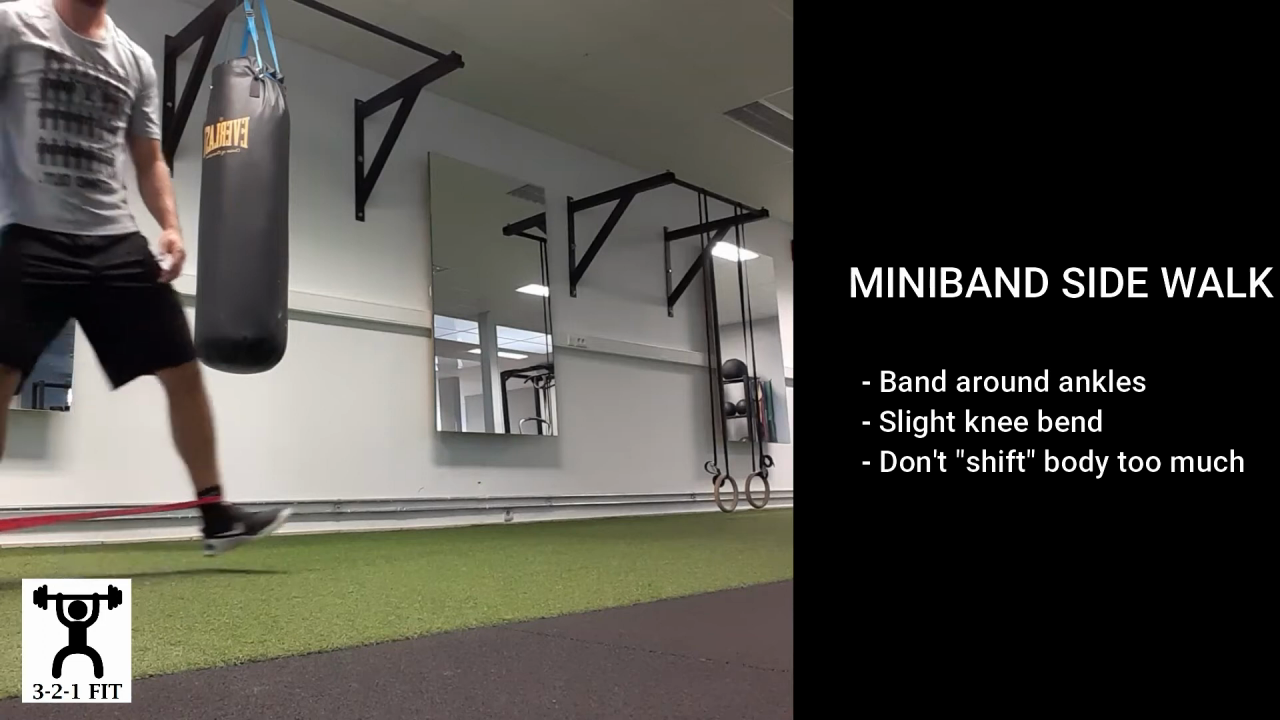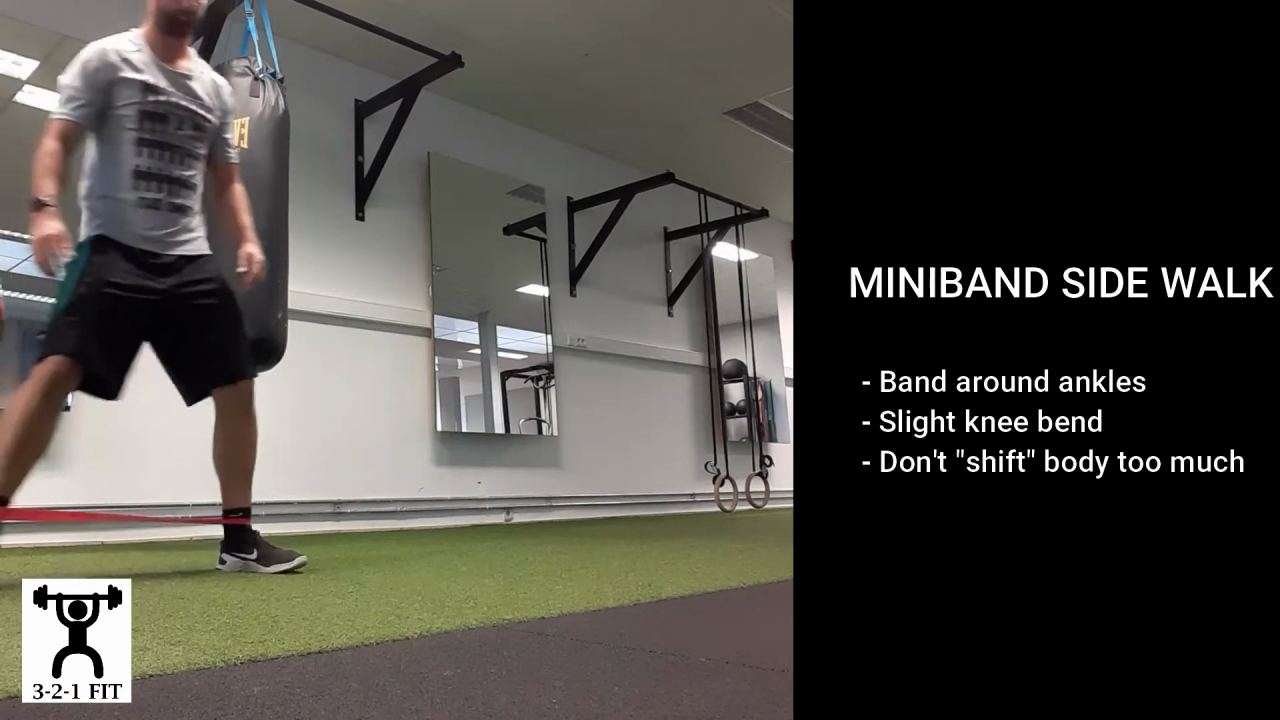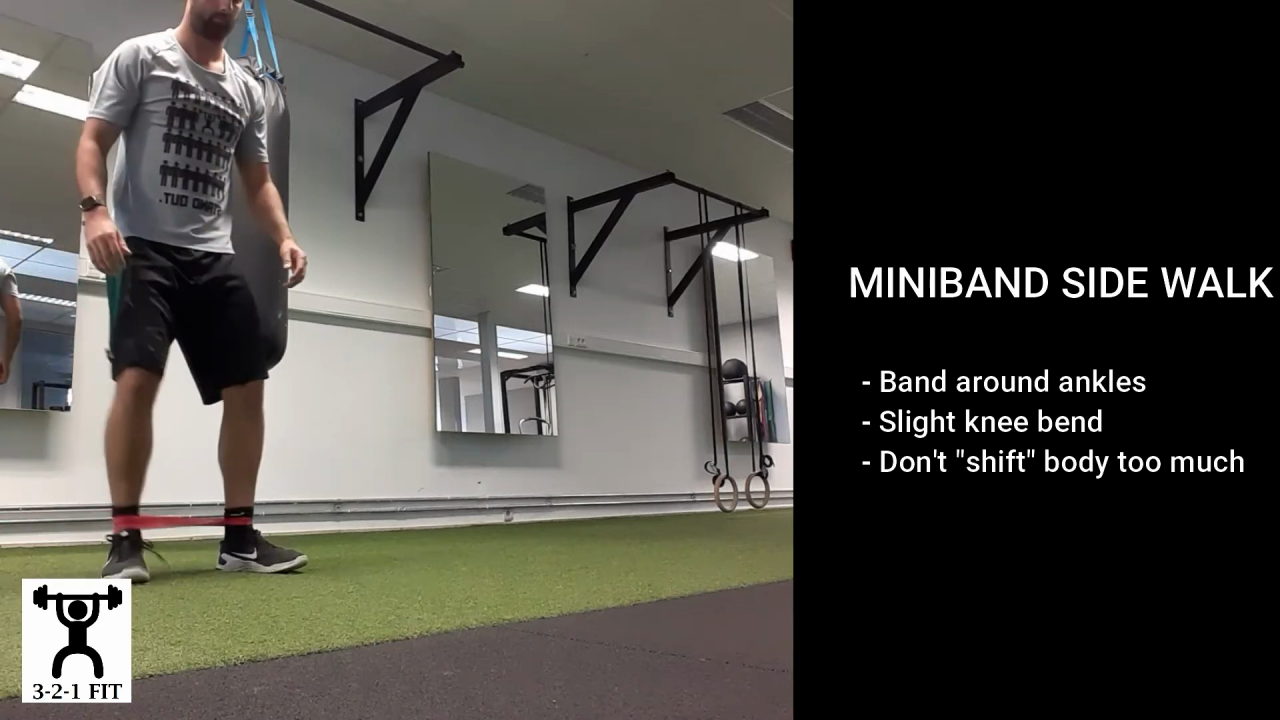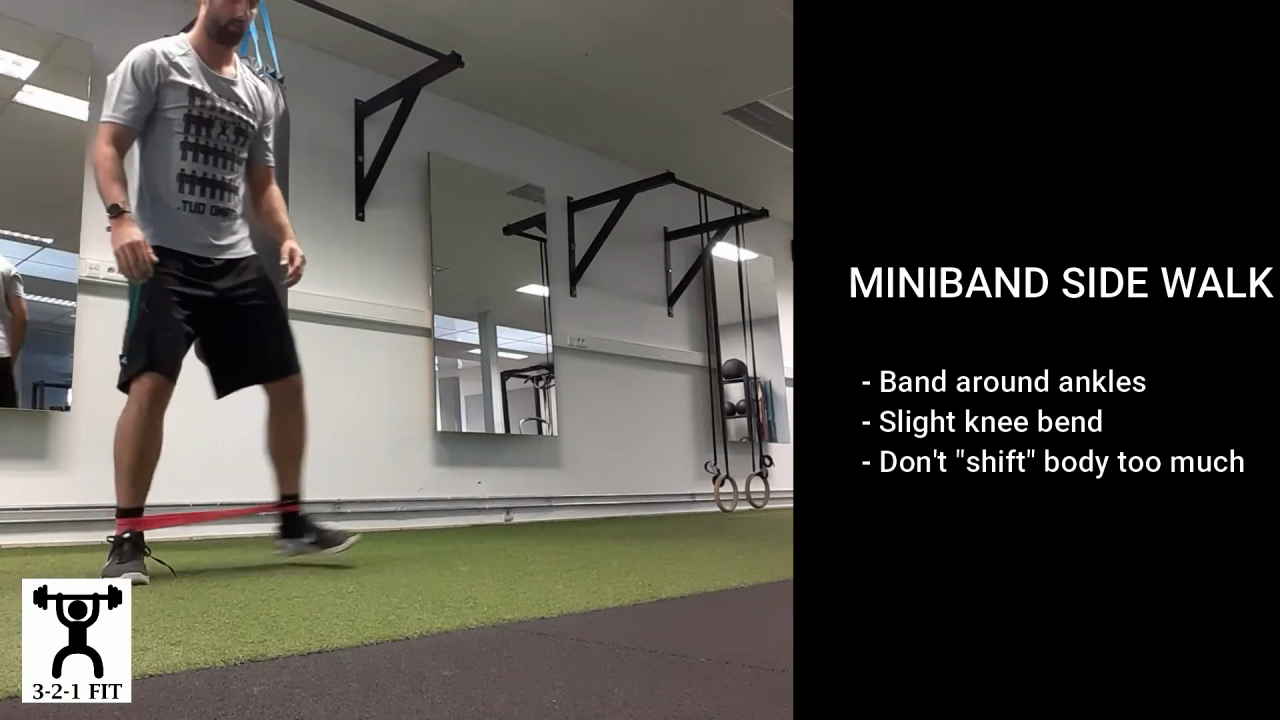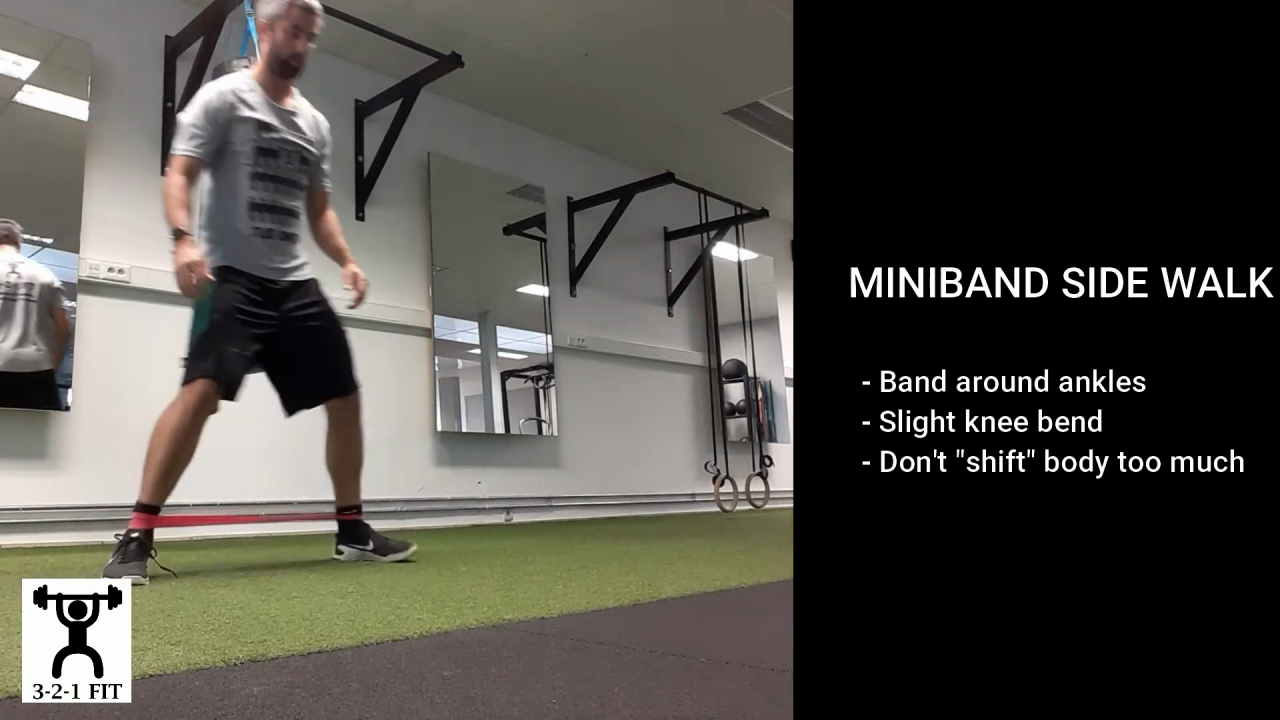
dt=0.3s
person 1, frame 1
left shoulder: (135, 59)
left elbow: (148, 158)
left wrist: (170, 225)
left hip: (116, 239)
left knee: (182, 370)
left ankle: (217, 516)
person 1, frame 2
left shoulder: (214, 88)
right shoulder: (109, 59)
left elbow: (227, 179)
right elbow: (58, 139)
left wrist: (248, 239)
left hip: (190, 259)
right hip: (113, 248)
left knee: (236, 388)
right knee: (57, 370)
left ankle: (239, 538)
person 1, frame 3
left shoulder: (246, 89)
right shoulder: (140, 57)
left elbow: (257, 181)
right elbow: (93, 139)
left wrist: (284, 237)
right wrist: (94, 208)
left hip: (215, 256)
right hip: (146, 247)
left knee: (246, 389)
right knee: (135, 378)
left ankle: (240, 536)
right ankle: (125, 538)
person 1, frame 4
left shoulder: (258, 94)
right shoulder: (154, 61)
right elbow: (108, 146)
left wrist: (286, 237)
right wrist: (122, 217)
left hip: (237, 260)
right hip: (169, 255)
left knee: (287, 380)
right knee: (151, 385)
left ankle: (294, 523)
right ankle: (127, 540)
person 1, frame 5
left shoulder: (315, 124)
right shoulder: (224, 98)
right elbow: (180, 175)
left wrist: (346, 261)
right wrist: (184, 238)
left hip: (296, 283)
right hip: (235, 276)
left knee: (344, 398)
right knee: (199, 391)
left ankle: (352, 530)
right ankle: (137, 536)
